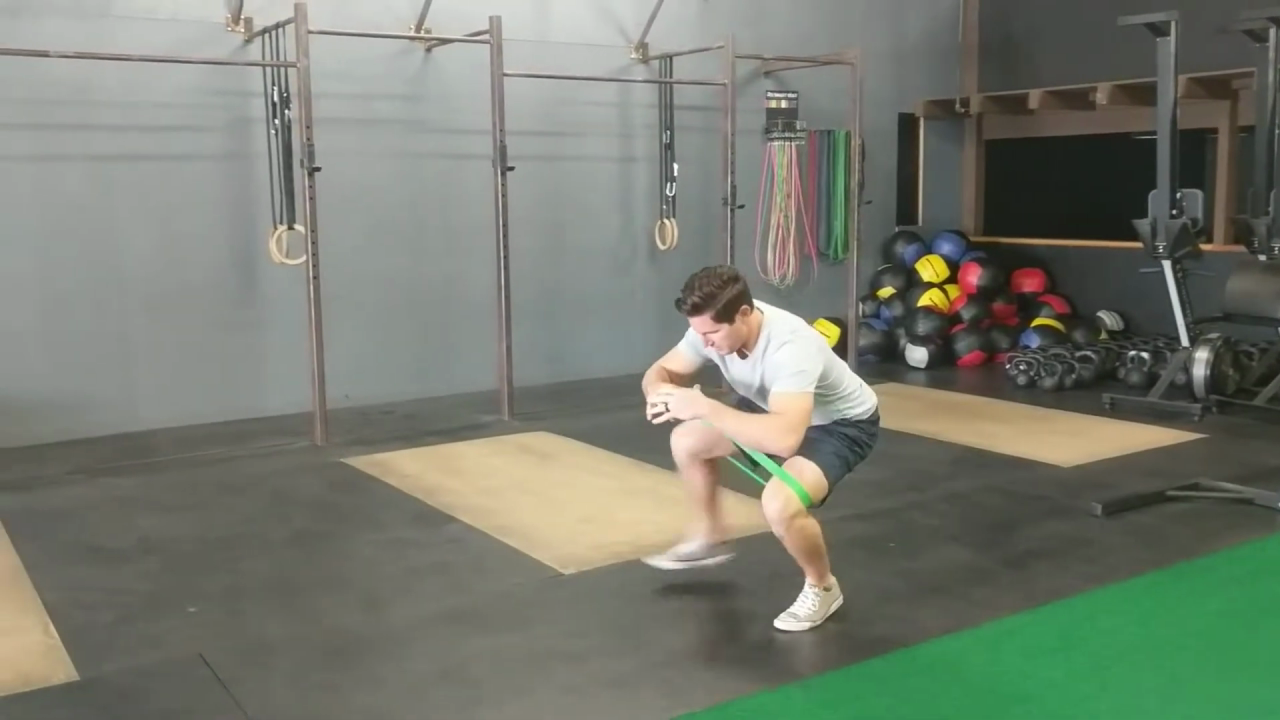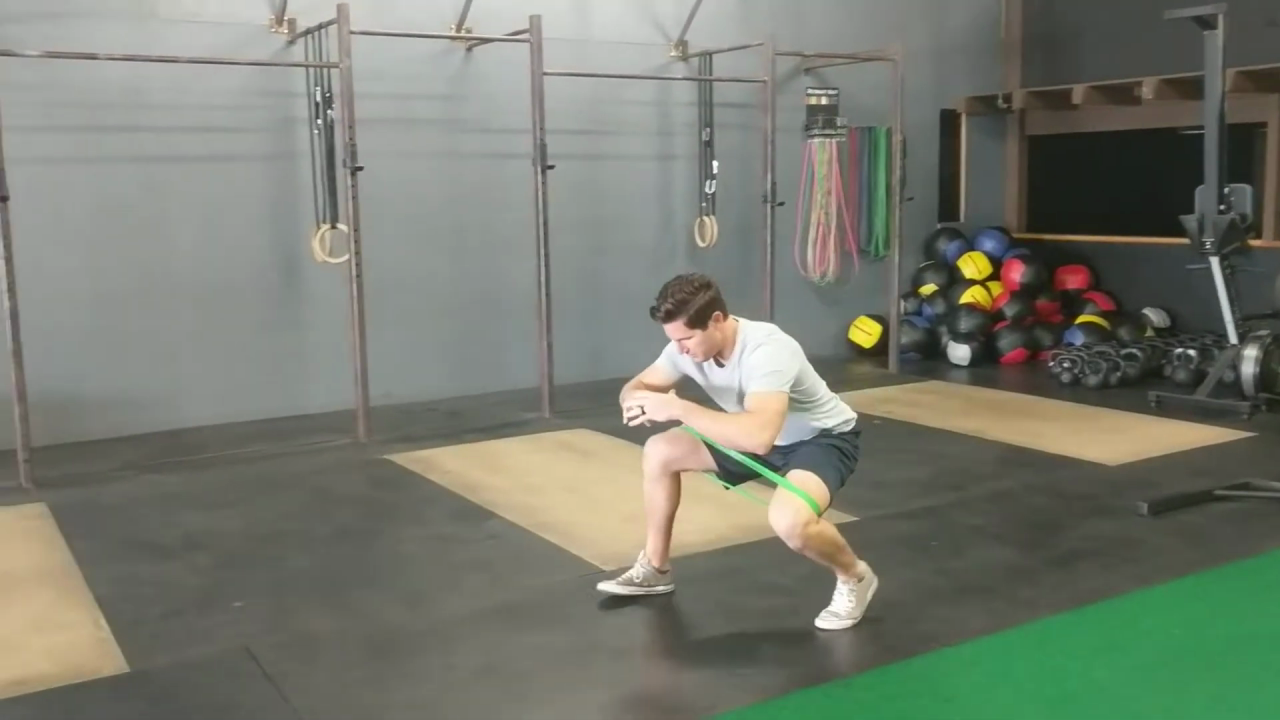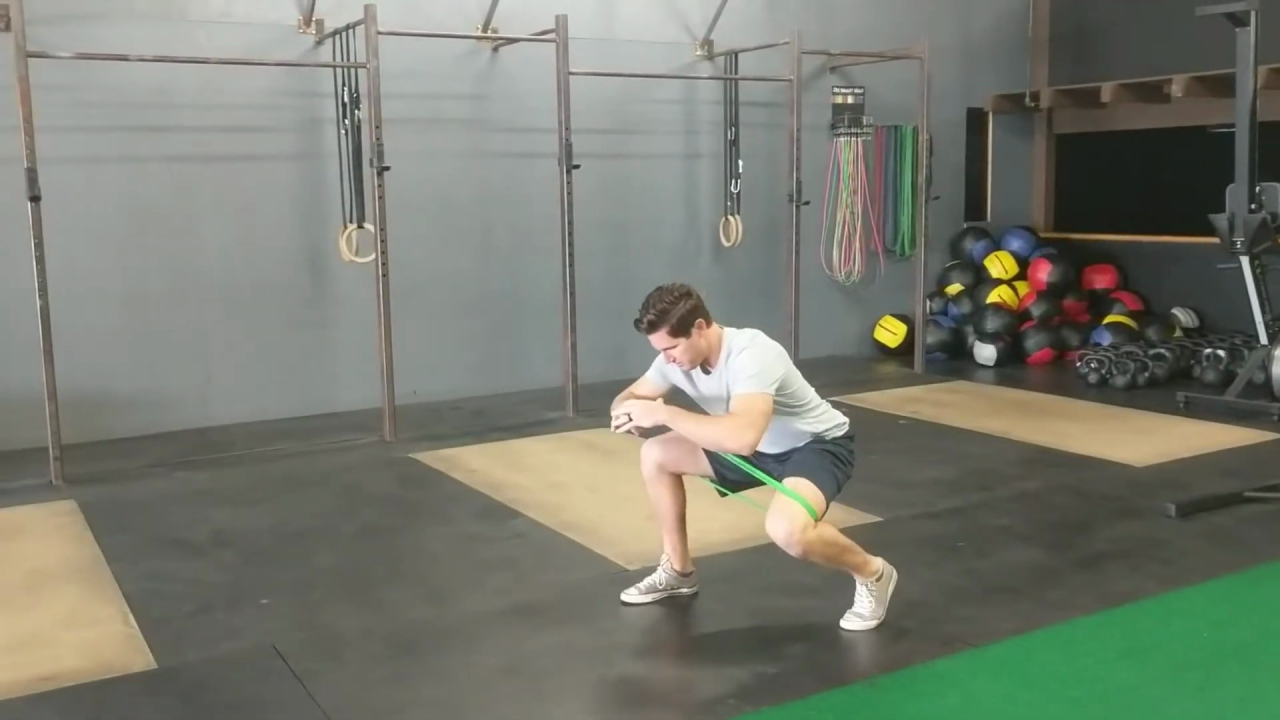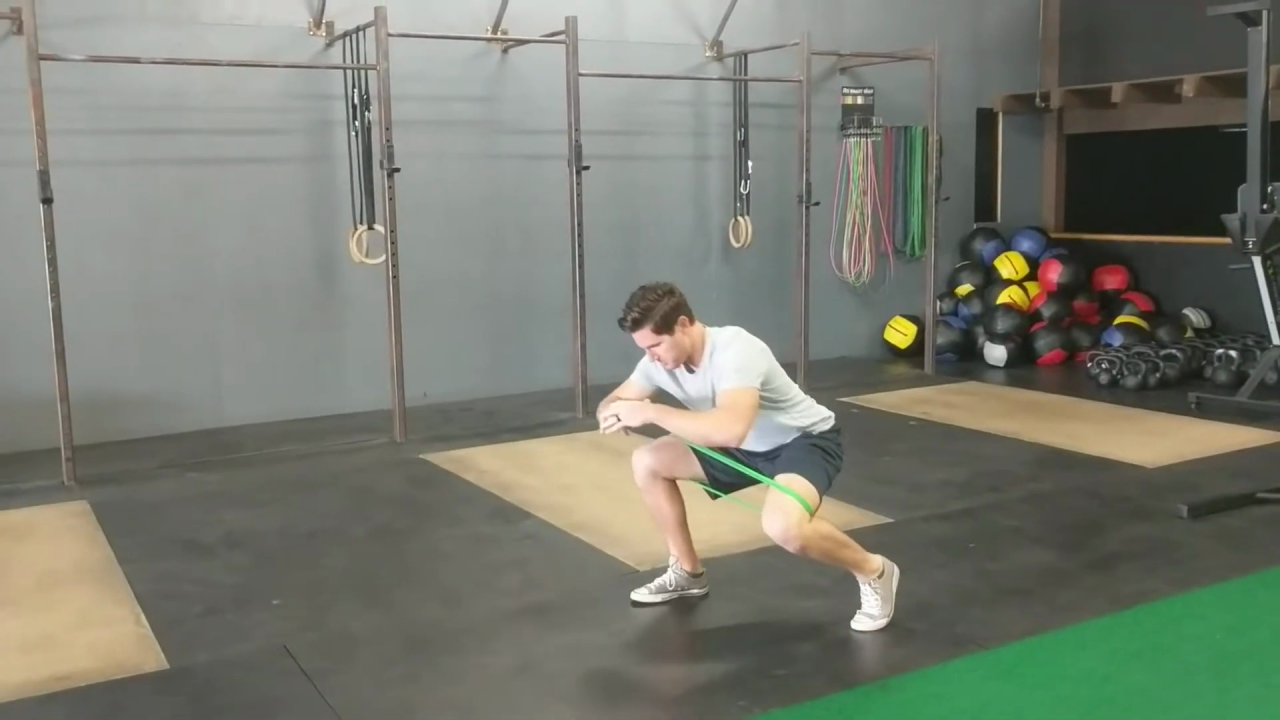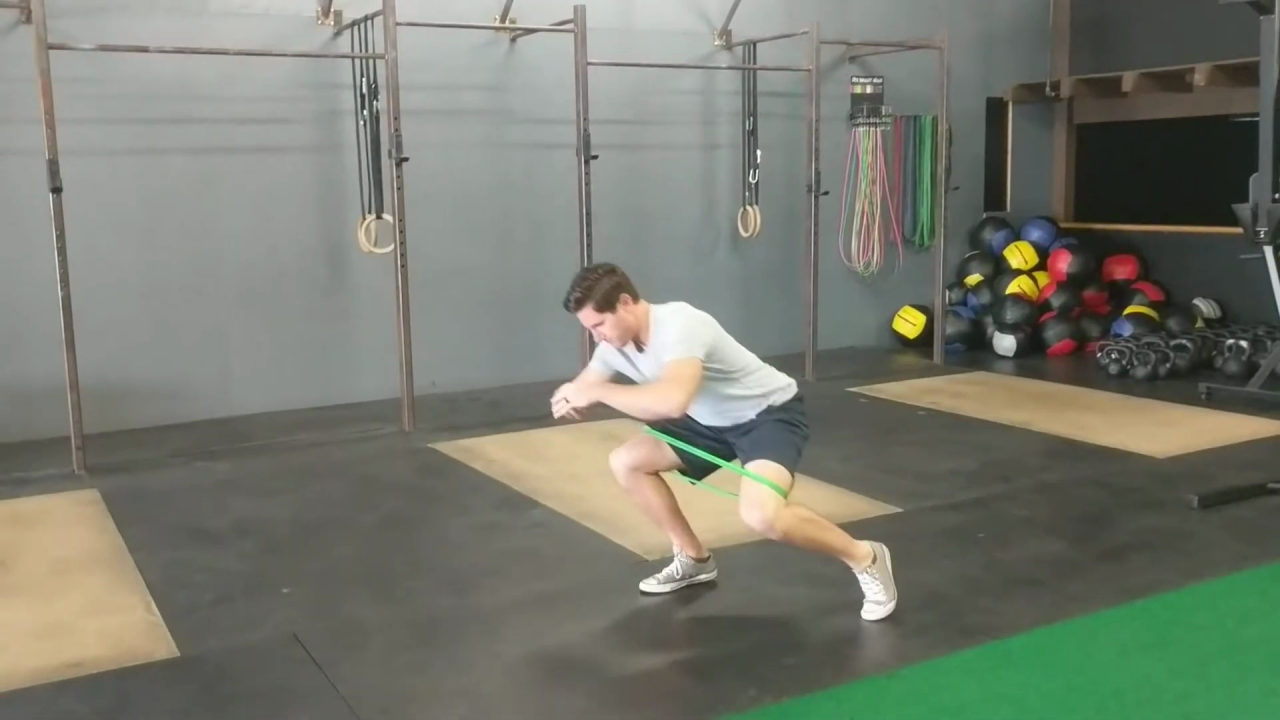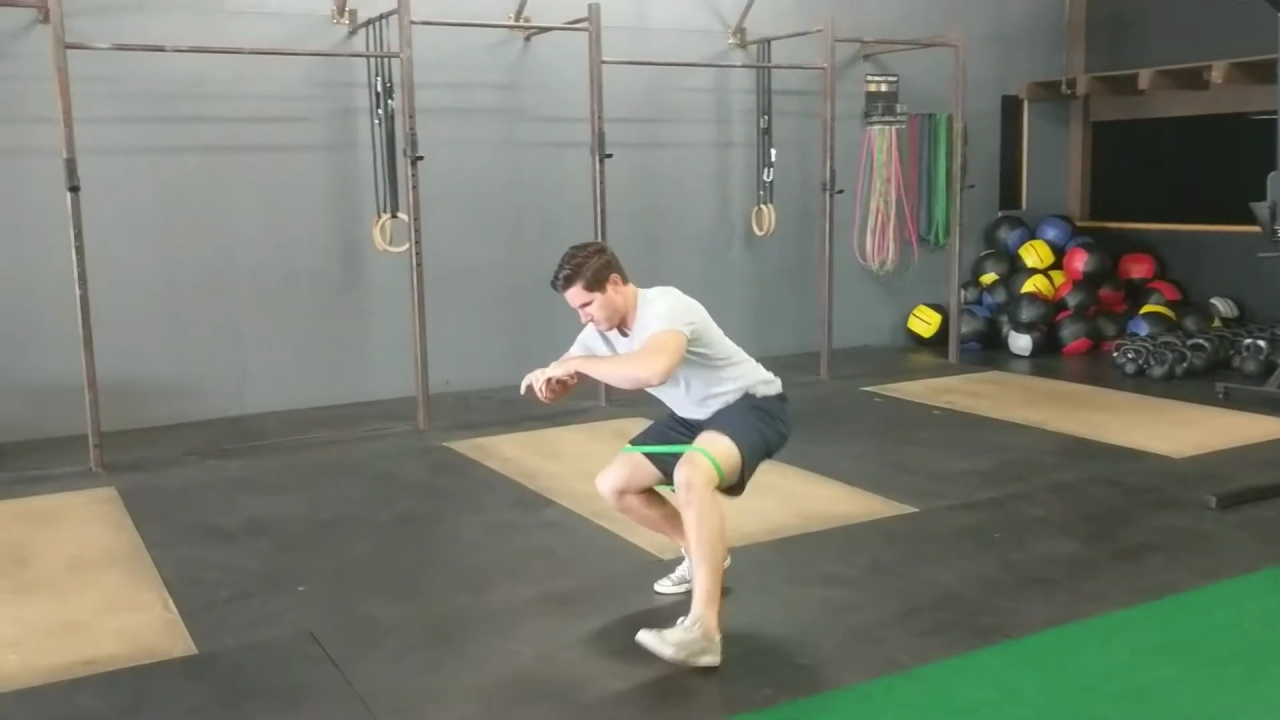
dt=0.5s
person 1, frame 1
left shoulder: (791, 347)
right shoulder: (714, 328)
left elbow: (784, 440)
right elbow: (661, 371)
left wrist: (703, 408)
right wrist: (661, 391)
left hip: (843, 423)
right hip: (779, 410)
left knee: (779, 505)
right knee: (686, 441)
left ankle: (821, 588)
right ankle: (708, 537)
person 1, frame 2
left shoulder: (767, 351)
right shoulder: (688, 344)
left elbow: (758, 437)
right elbow: (641, 383)
left wrist: (678, 408)
right wrist: (635, 399)
left hip: (824, 438)
right hip: (759, 435)
left knee: (789, 520)
right knee: (659, 452)
left ankle: (855, 578)
right ankle: (655, 567)
person 1, frame 3
left shoulder: (752, 356)
right shoulder: (678, 354)
left elbow: (743, 438)
right elbow: (629, 396)
left wrist: (664, 413)
right wrist: (627, 411)
left hip: (819, 444)
right hip: (761, 446)
left knee: (786, 529)
right knee: (656, 454)
left ankle: (872, 575)
right ankle: (677, 569)
person 1, frame 4
left shoulder: (735, 352)
right shoulder: (660, 359)
left elbow: (731, 431)
right elbow: (612, 401)
left wrist: (652, 412)
right wrist: (612, 414)
left hip: (806, 439)
right hip: (749, 446)
left knee: (783, 525)
right knee: (647, 462)
left ankle: (874, 572)
right ankle: (687, 571)
person 1, frame 5
left shoulder: (680, 326)
right shoulder: (615, 343)
left elbow: (671, 401)
right elbow: (579, 389)
left wrist: (598, 391)
right wrist: (569, 400)
left hip: (772, 412)
right hip: (714, 421)
left knee: (760, 514)
right knee: (626, 462)
left ankle: (865, 559)
right ankle: (693, 558)
person 1, frame 6
left shoulder: (666, 306)
right shoulder: (601, 329)
left elbow: (653, 369)
right elbow: (564, 377)
left wrist: (579, 363)
right wrist: (550, 379)
left hip: (753, 407)
right hip: (693, 416)
left knee: (691, 475)
right knee: (614, 484)
left ankle: (703, 628)
right ankle: (705, 552)
